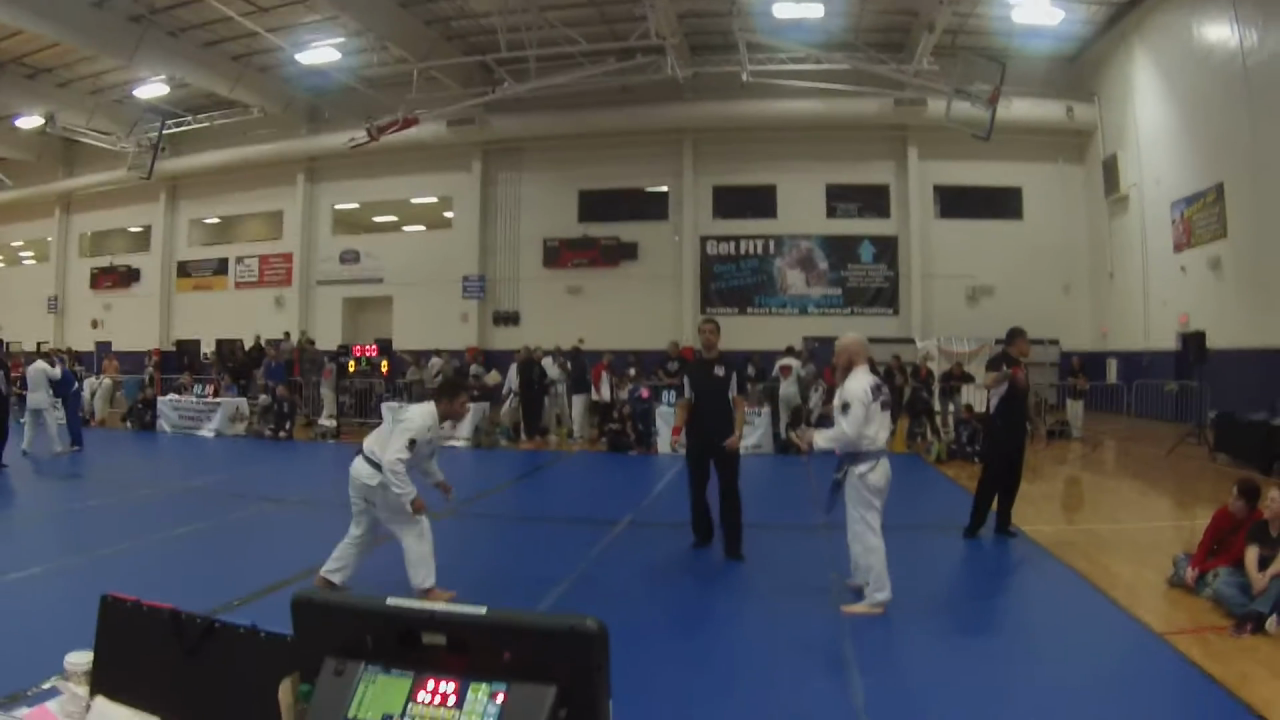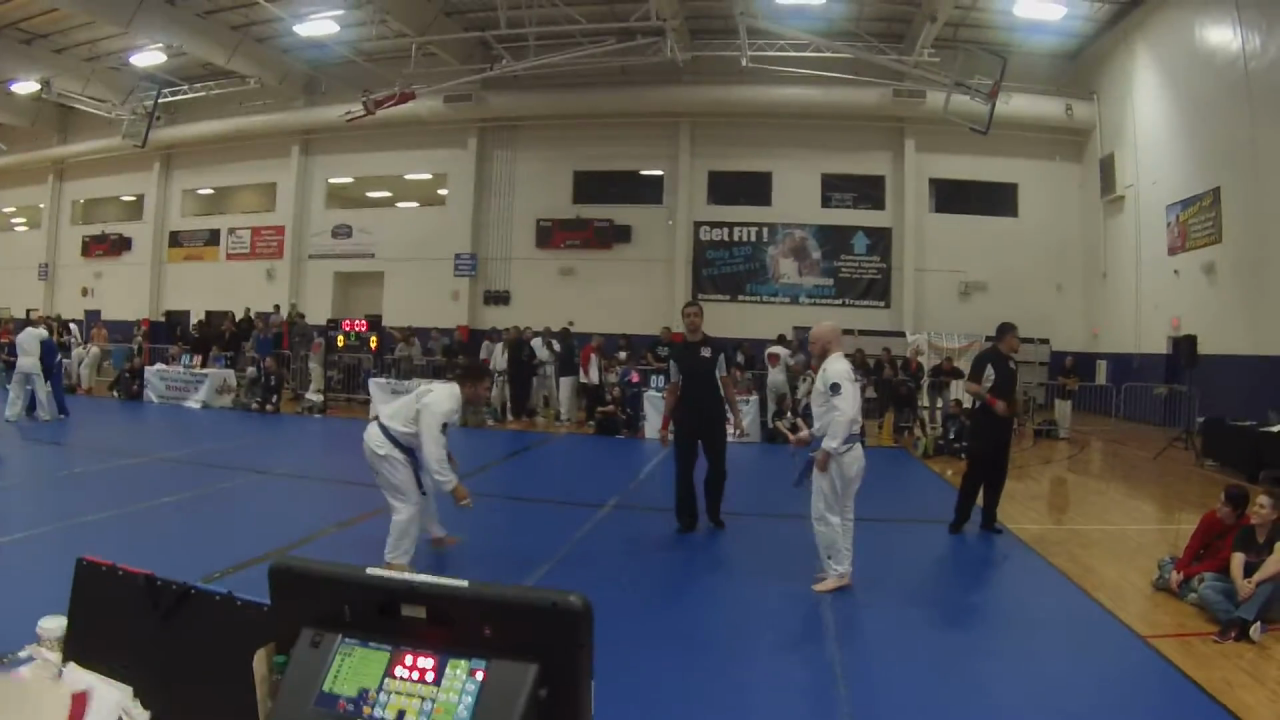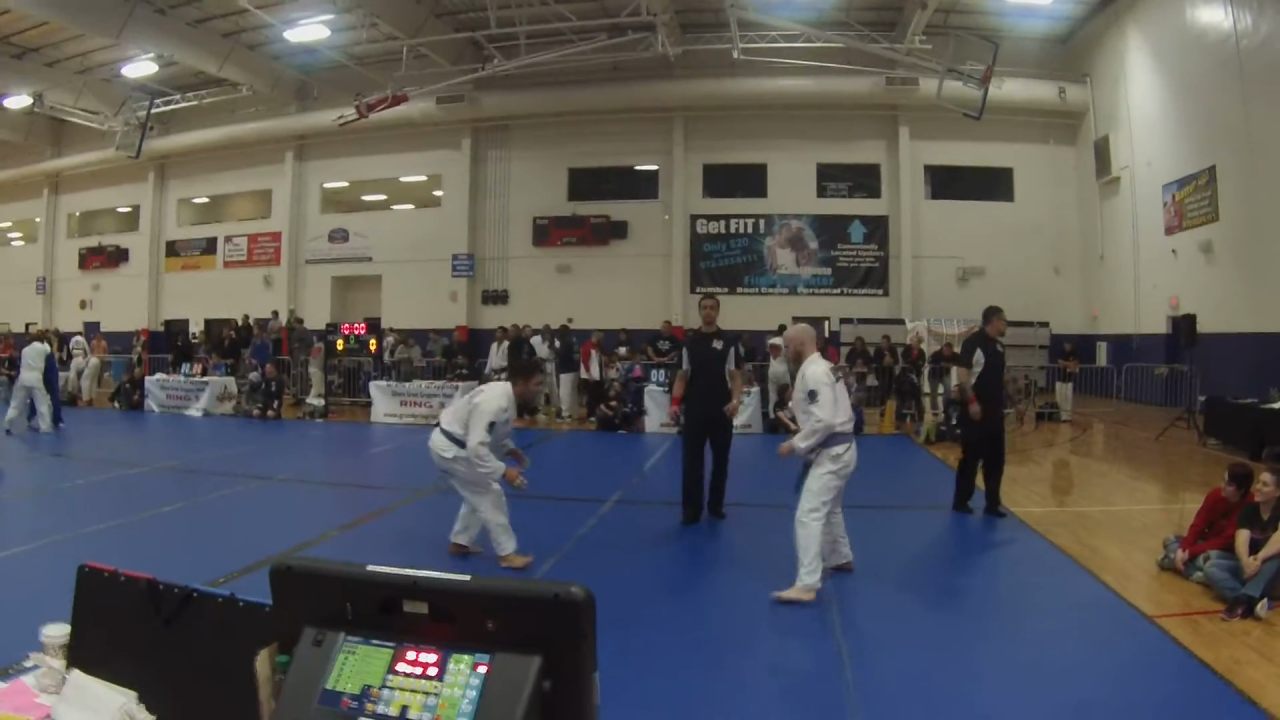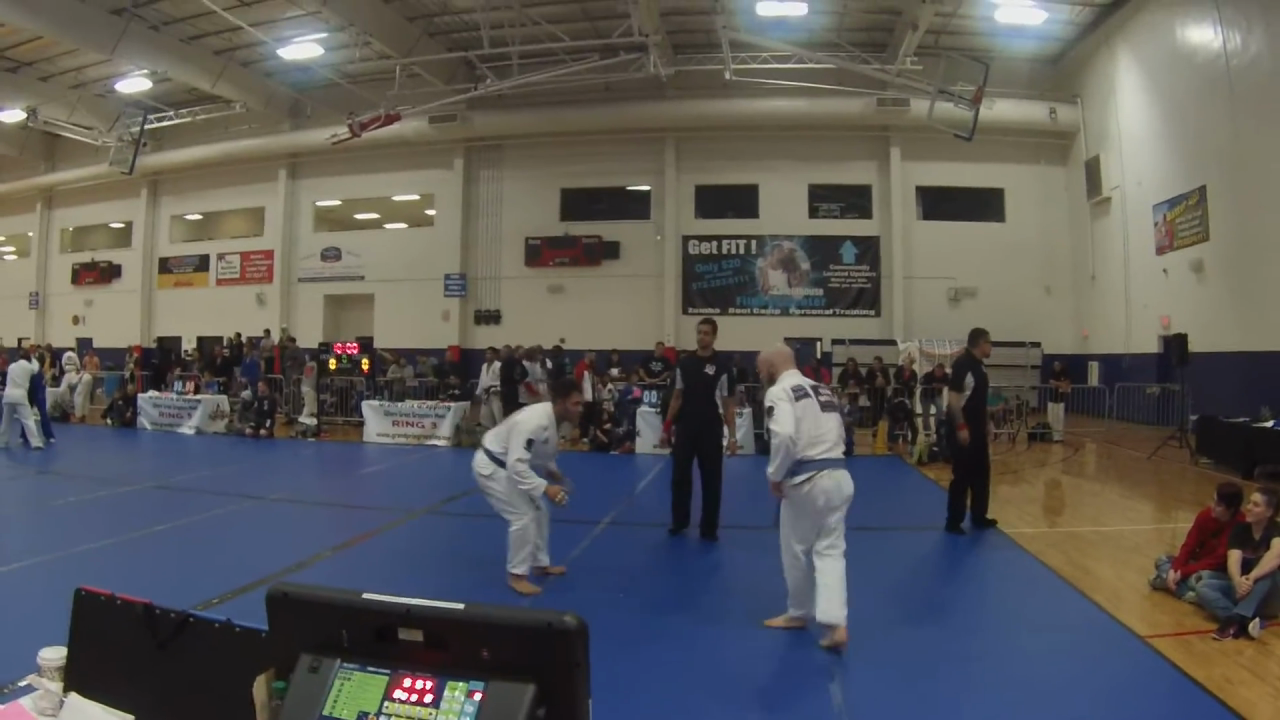
dt=0.5s
person 1, frame 1
left shoulder: (853, 386)
right shoulder: (877, 384)
left elbow: (847, 431)
left wrist: (816, 438)
left hip: (863, 468)
right hip: (877, 463)
left knee: (864, 533)
right knee: (864, 529)
left ankle: (875, 599)
right ankle: (868, 577)
person 1, frame 2
left shoulder: (835, 369)
right shoulder: (838, 367)
left elbow: (844, 414)
left wrist: (826, 450)
right wrist: (811, 434)
left hip: (839, 453)
right hip: (849, 450)
left knee: (824, 514)
right knee: (842, 513)
left ankle: (839, 571)
right ankle: (841, 570)
person 1, frame 3
left shoulder: (813, 373)
right shoulder: (821, 368)
left elbow: (822, 420)
left wrist: (796, 444)
right wrist: (802, 442)
left hip: (832, 452)
right hip: (841, 448)
left knee: (809, 514)
right knee: (829, 508)
left ankle: (806, 586)
right ankle: (841, 557)
person 1, frame 4
left shoulder: (779, 392)
right shoulder: (824, 391)
left elbow: (784, 436)
left wrist: (775, 475)
left hip: (807, 480)
right hip: (840, 476)
left knee: (795, 551)
right knee: (830, 551)
left ankle: (798, 614)
right ankle: (835, 624)
person 2, frame 1
left shoulder: (729, 367)
right shoulder: (691, 369)
left elbow: (739, 404)
right elbow: (684, 405)
left wrist: (737, 434)
right wrist: (677, 431)
left hip: (724, 438)
right hip: (697, 438)
left knee: (729, 490)
right knee: (697, 489)
left ankle: (733, 545)
right ankle: (702, 534)
person 2, frame 2
left shoulder: (716, 349)
right shoulder: (677, 353)
left elbow: (727, 385)
right elbow: (672, 391)
left wrist: (737, 416)
right wrist: (665, 424)
left hip: (713, 417)
right hip: (685, 418)
left knee: (718, 467)
right knee: (684, 469)
left ankle: (713, 512)
right ankle: (687, 519)
person 2, frame 3
left shoulder: (727, 342)
right shoulder: (690, 342)
left elbow: (735, 377)
right elbow: (682, 377)
left wrist: (735, 400)
right wrist: (675, 403)
left hip: (720, 410)
right hip: (694, 410)
left knee: (721, 460)
right knee: (692, 460)
left ankle: (715, 505)
right ankle: (692, 510)
person 2, frame 4
left shoulder: (722, 366)
right shoulder: (684, 363)
left elbow: (728, 404)
right elbow: (676, 397)
left wrist: (732, 436)
right wrist: (666, 427)
left hip: (710, 430)
right hip: (685, 428)
left knee: (711, 480)
right knee: (679, 476)
left ankle: (708, 528)
right ankle: (679, 521)
person 3, frame 1
left shoulder: (428, 416)
right shoulder: (419, 423)
left elbow: (424, 455)
right elbow: (393, 462)
left wrist: (438, 479)
right wrist: (411, 497)
left hip: (363, 470)
right hip: (376, 477)
left knee: (361, 531)
right knee: (415, 528)
left ankle: (328, 577)
right ankle: (426, 589)
person 3, frame 2
left shoulder: (448, 393)
right shoulder: (442, 405)
right elbow: (432, 454)
left wrist: (444, 453)
right wrist: (454, 486)
left hip: (394, 441)
right hip: (384, 445)
left knee: (422, 490)
right knee: (410, 503)
left ankle: (435, 535)
right ankle: (395, 563)
person 3, frame 3
left shoulder: (505, 393)
right shoulder: (493, 404)
left elbow: (495, 432)
right elbow: (477, 448)
left wrist: (510, 449)
right wrist: (503, 472)
left hip: (454, 444)
right hip: (449, 448)
left knee: (478, 495)
right knee: (491, 496)
left ankle: (459, 542)
right ankle: (507, 554)
person 3, frame 4
left shoulder: (554, 416)
right shoulder: (532, 423)
left elbow: (545, 448)
right elbow: (517, 466)
left wrist: (551, 470)
right wrist: (545, 488)
left hip: (510, 464)
right hip: (491, 467)
left knee: (538, 511)
right knee: (523, 517)
left ankle: (540, 563)
right ankle: (517, 574)
person 4, frame 1
left shoulder: (1021, 366)
right shoulder: (998, 361)
right elbow: (988, 382)
left wrist: (1032, 421)
right wrist: (1012, 373)
left hip: (1017, 429)
right hip: (999, 429)
left knee: (1012, 478)
right knee: (991, 477)
left ankle: (1003, 523)
right ankle: (975, 524)
person 4, frame 2
left shoulder: (1012, 363)
right shoulder: (986, 358)
right elbow: (970, 387)
left wrist: (1018, 419)
right wrist: (993, 402)
left hip: (1004, 425)
right hip: (984, 424)
left knee: (998, 474)
right knee: (975, 472)
left ankle: (988, 519)
right ankle: (959, 520)
person 4, frame 3
left shoulder: (998, 346)
right shoulder: (974, 342)
right elbow: (962, 374)
right wrist: (971, 401)
left hip: (995, 409)
right hip: (977, 409)
left knee: (996, 457)
right knee: (971, 455)
left ankle: (992, 504)
right ankle: (960, 500)
person 4, frame 4
left shoulder: (979, 364)
right shoulder: (962, 364)
right elbow: (953, 398)
left wrist: (985, 424)
right wrist: (960, 427)
left hip: (977, 428)
right hip: (963, 429)
left knee: (981, 473)
right knee: (962, 476)
left ankle: (978, 516)
right ankle: (953, 522)
